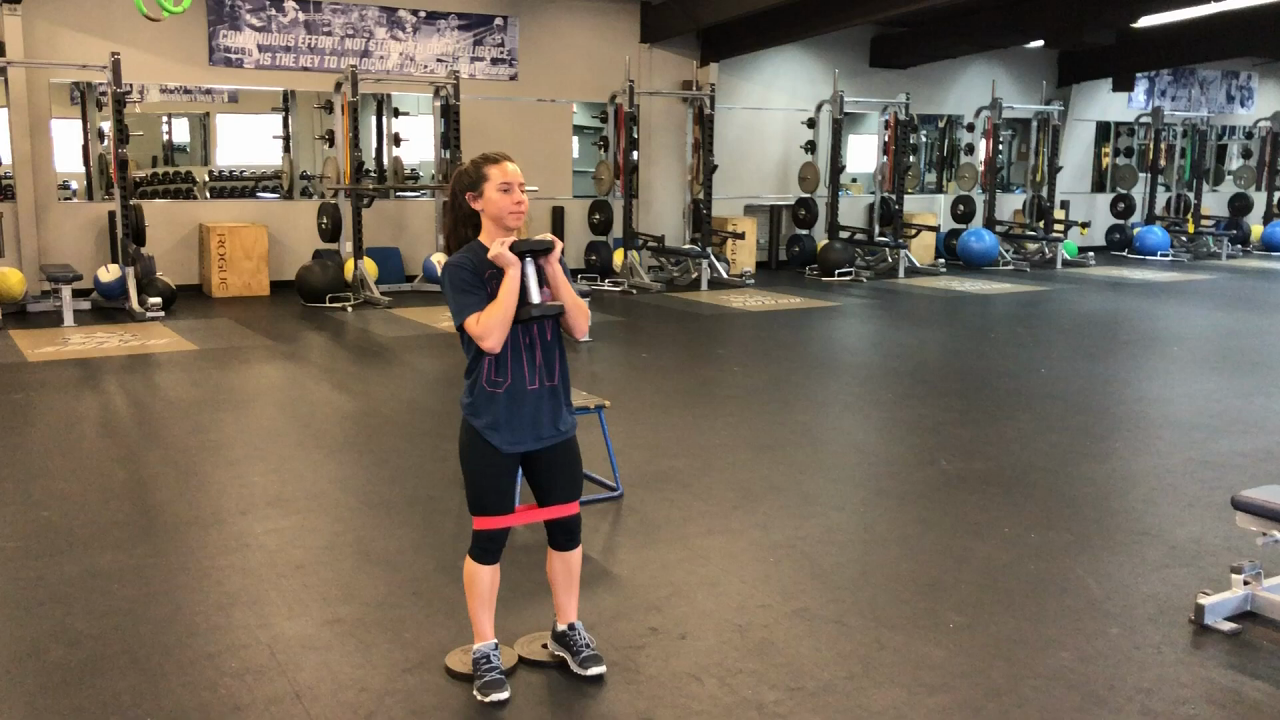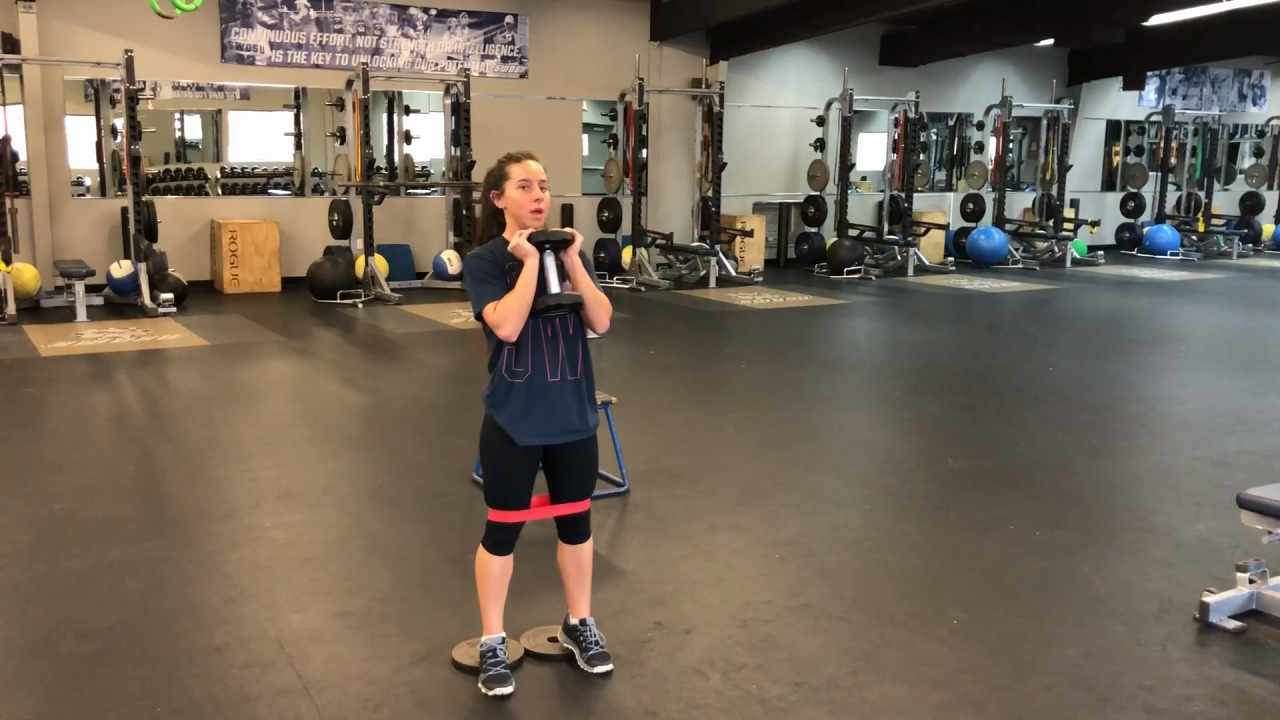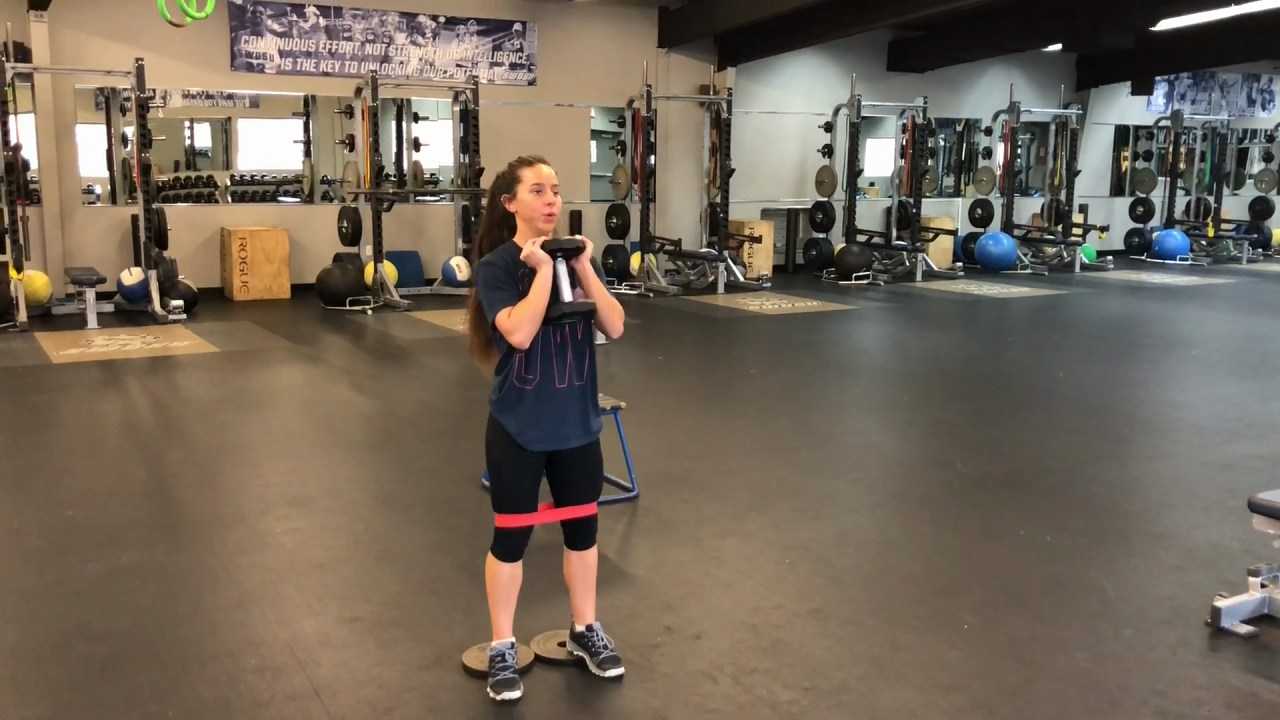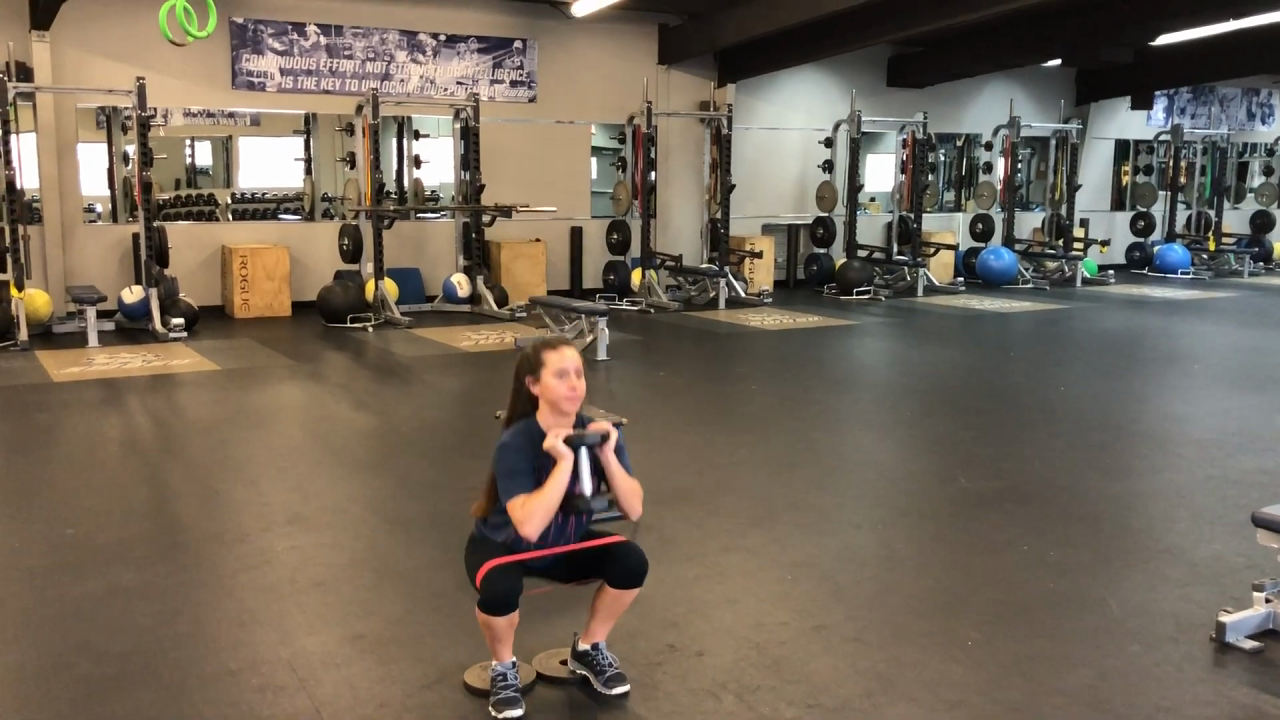
dt=0.7s
person 1, frame 1
left shoulder: (544, 253)
right shoulder: (463, 267)
left elbow: (579, 327)
right elbow: (489, 338)
left wrist: (551, 267)
right wrist: (512, 270)
left hip: (552, 420)
right hip: (491, 428)
left knee: (566, 527)
right knee: (490, 537)
left ankle: (568, 629)
right ankle: (484, 649)
person 1, frame 2
left shoulder: (570, 252)
right shoulder: (485, 260)
left elbow: (602, 321)
right elbow: (507, 326)
left wrist: (571, 261)
right wrist: (531, 261)
left hip: (574, 415)
right hip: (513, 421)
left knee: (575, 522)
right knee: (503, 529)
left ankle: (579, 624)
right ankle: (492, 642)
person 1, frame 3
left shoulder: (577, 255)
right shoulder: (497, 266)
left elbow: (614, 327)
right elbow: (519, 333)
left wrist: (584, 269)
right wrist: (544, 269)
left hip: (577, 423)
right hip: (517, 427)
left knee: (580, 528)
right knee: (512, 536)
left ankle: (585, 631)
right ankle: (502, 648)
person 1, frame 4
left shoulder: (596, 432)
right shoulder: (515, 444)
left elbow: (634, 509)
right elbow: (529, 527)
left wrist: (607, 455)
right wrist: (565, 461)
left hip: (565, 542)
right hip: (502, 545)
left knee: (632, 563)
right knee: (500, 591)
left ankle: (588, 649)
right ankle: (503, 670)
